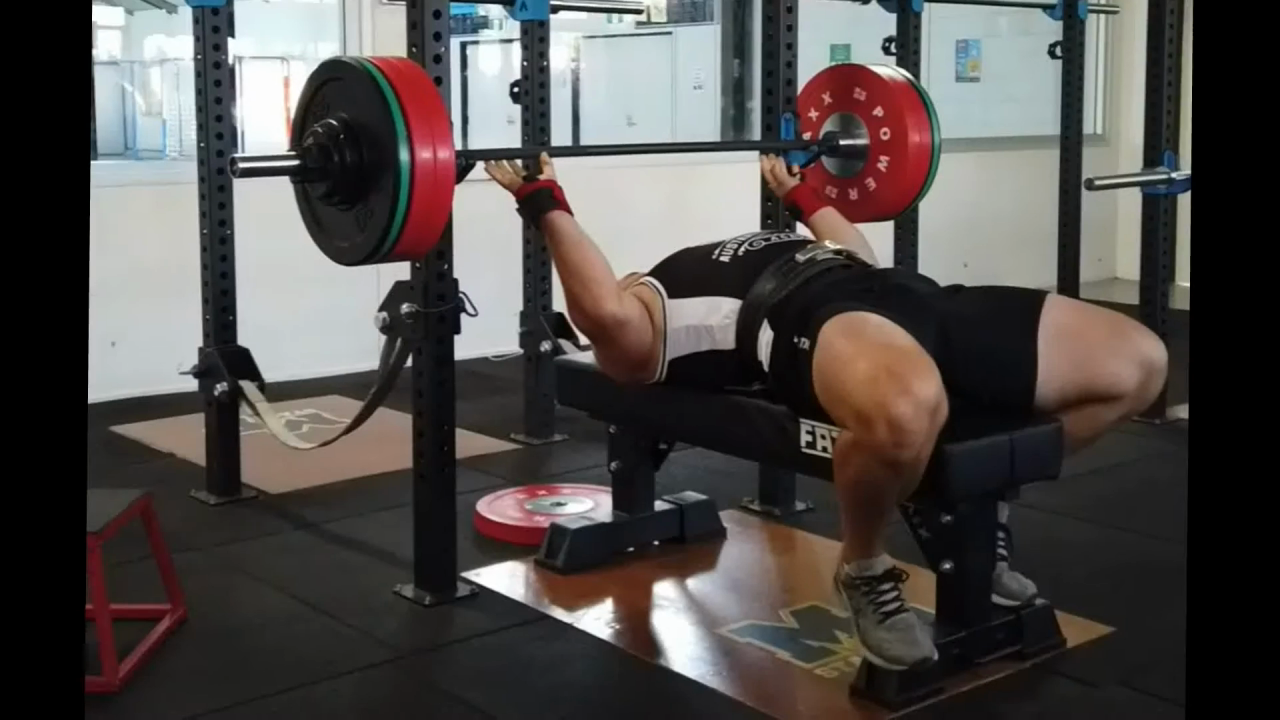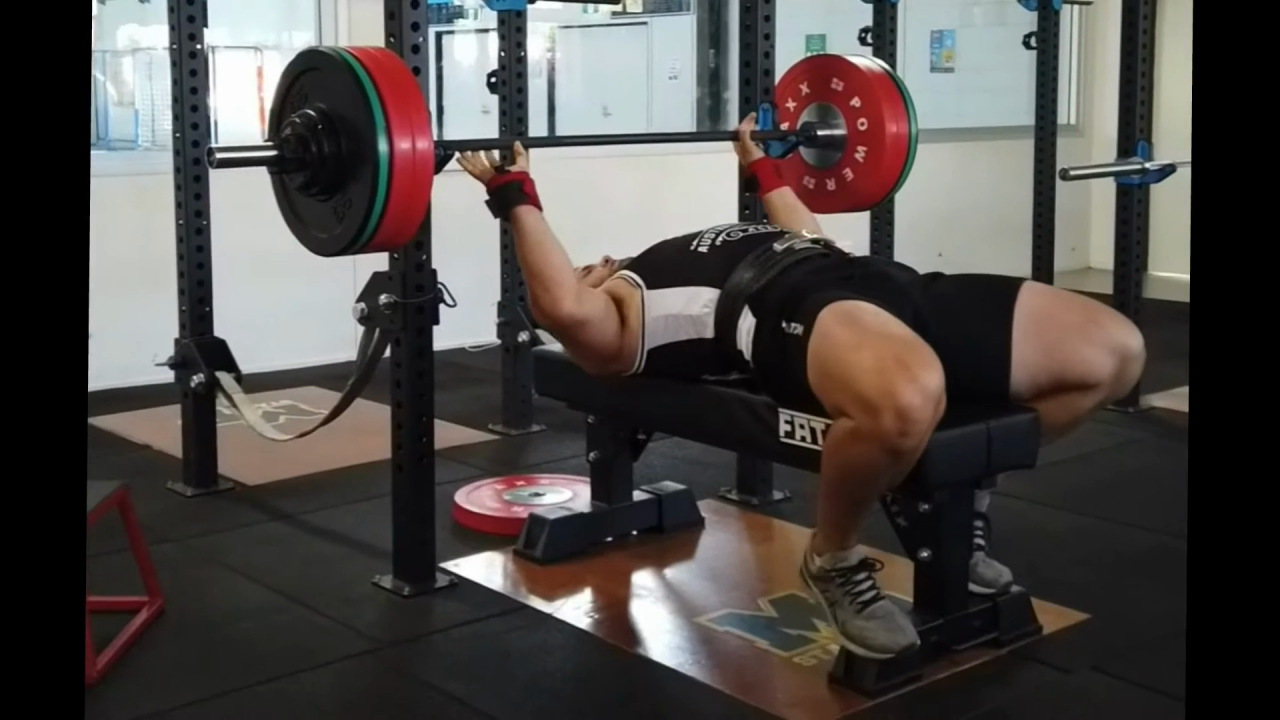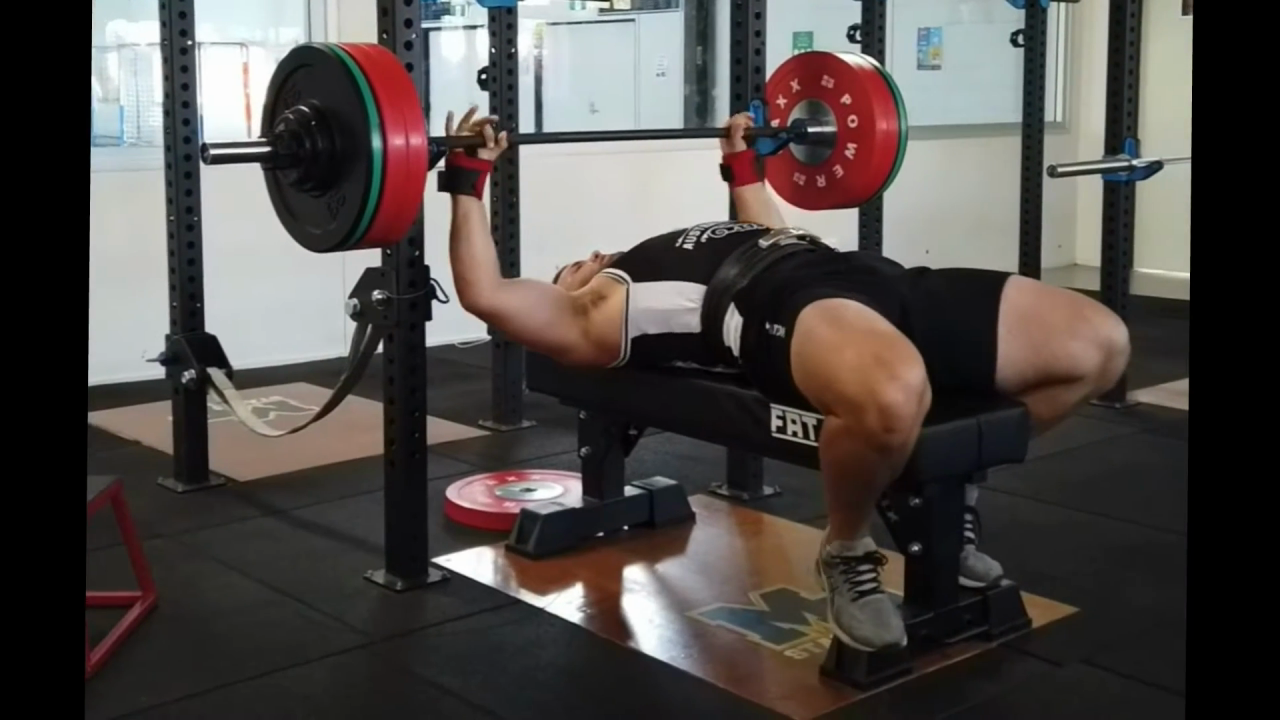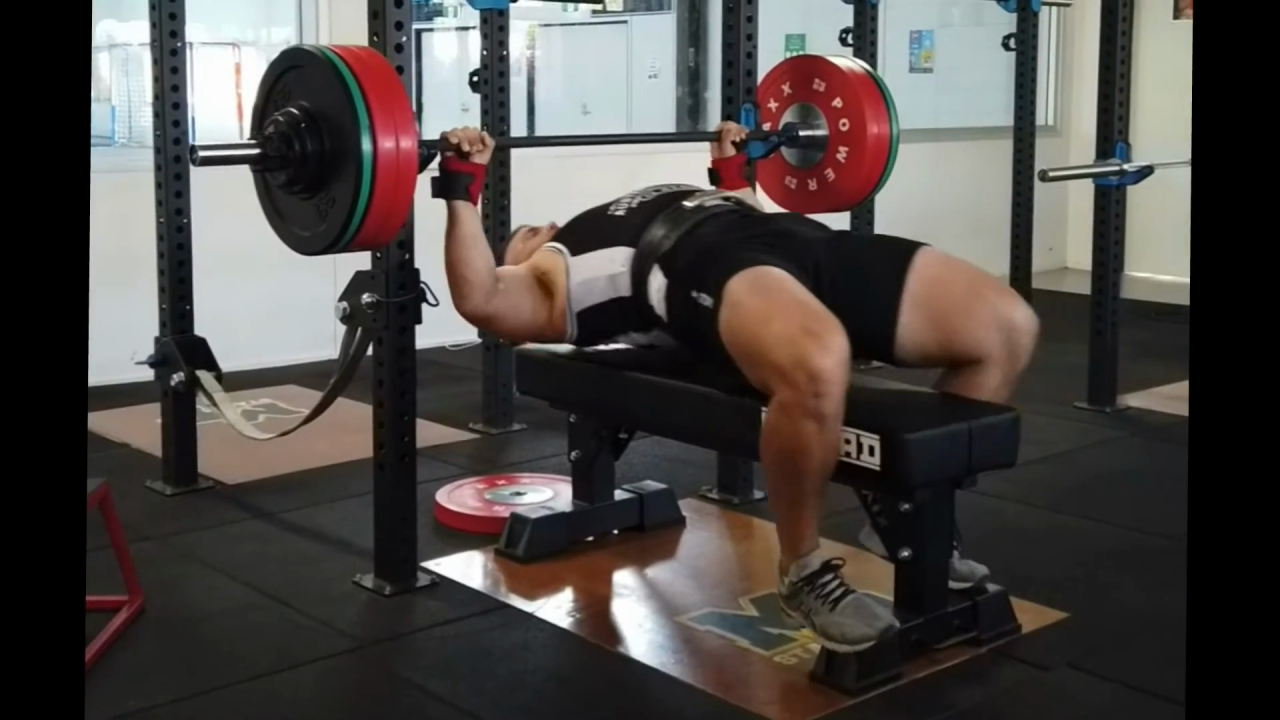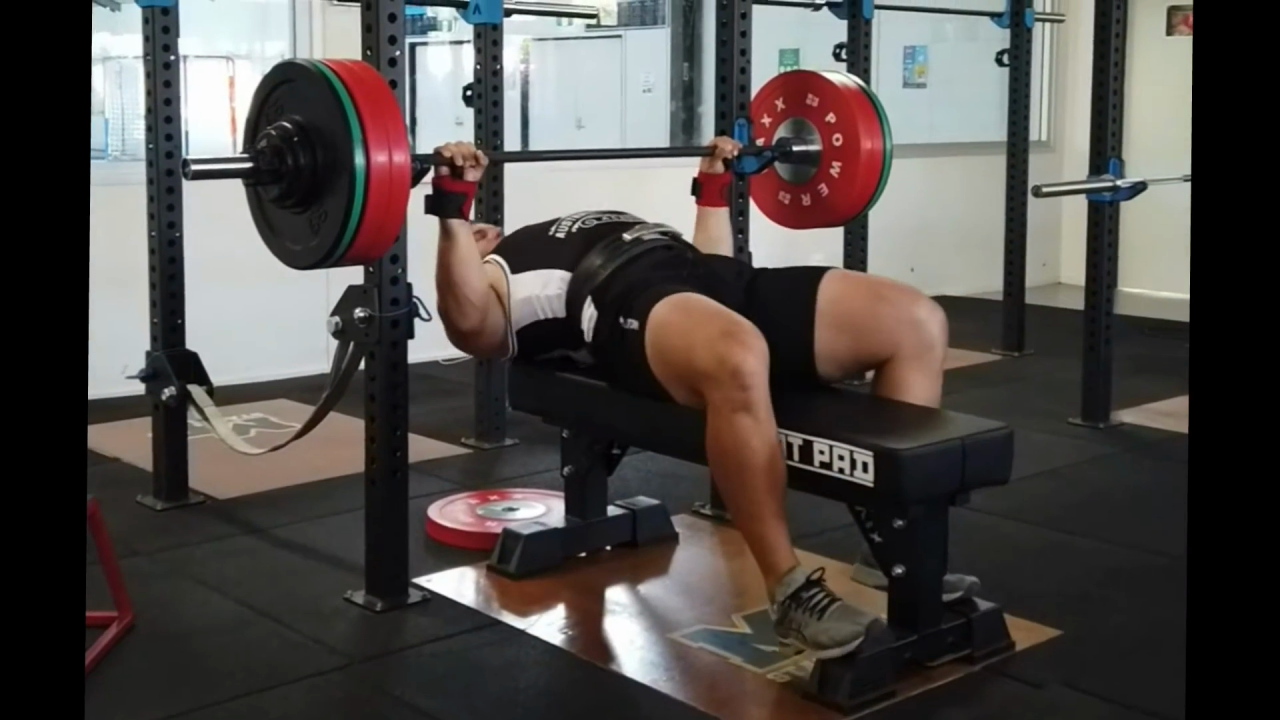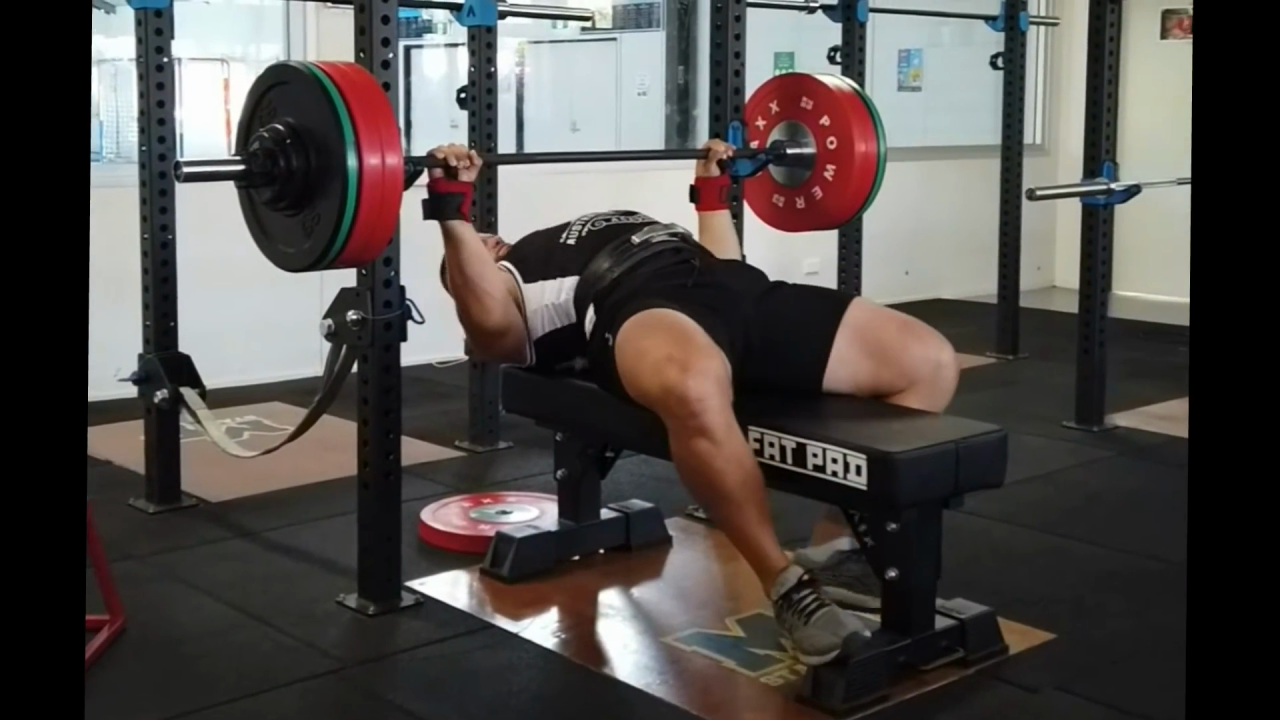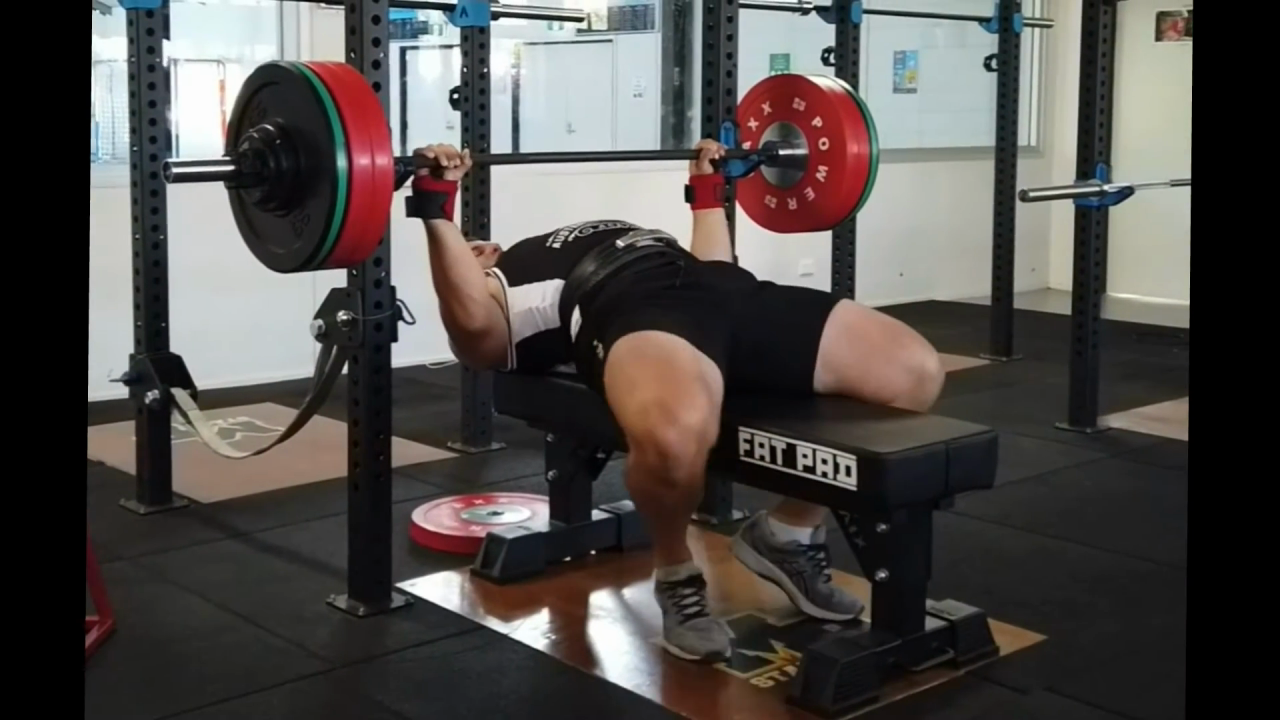
dt=0.7s
person 1, frame 1
left shoulder: (695, 285)
right shoulder: (634, 340)
left elbow: (857, 261)
right elbow: (603, 309)
left wrist: (797, 193)
right wrist: (543, 204)
left knee: (1137, 363)
right knee: (906, 407)
right ankle: (865, 570)
person 1, frame 2
left shoulder: (679, 272)
right shoulder: (611, 324)
left elbow: (806, 241)
right elbow: (562, 307)
left wrist: (760, 164)
right wrist: (513, 194)
left knee: (1114, 350)
right knee: (907, 399)
right ankle: (834, 560)
person 1, frame 3
left shoulder: (653, 271)
right shoulder: (590, 322)
left elbow: (763, 239)
right elbow: (486, 295)
left wrist: (740, 163)
right wrist: (468, 179)
left knee: (1100, 345)
right knee: (893, 397)
right ankle: (846, 552)
person 1, frame 4
left shoulder: (613, 242)
right shoulder: (545, 290)
right elbow: (479, 299)
left wrist: (730, 169)
right wrist: (461, 188)
left knee: (1005, 325)
right knee: (817, 364)
right ankle: (804, 572)
person 1, frame 5
left shoulder: (589, 243)
right shoulder: (492, 286)
left elbow: (711, 265)
right elbow: (468, 321)
left wrist: (713, 186)
right wrist: (449, 208)
left hip: (722, 285)
right hip: (631, 304)
left knee: (917, 321)
right knee: (739, 363)
right ankle: (792, 591)
person 1, frame 6
right shoulder: (504, 283)
left elbow: (722, 267)
right elbow: (488, 317)
left wrist: (712, 190)
right wrist: (451, 210)
left knee: (927, 361)
right knee: (695, 388)
left ankle: (840, 550)
right ankle: (788, 587)
person 1, frame 7
right shoulder: (492, 296)
left elbow: (712, 270)
right elbow: (470, 318)
left wrist: (707, 190)
right wrist: (436, 211)
left knee: (915, 369)
right knee: (673, 437)
left ankle: (788, 534)
right ankle: (675, 573)
